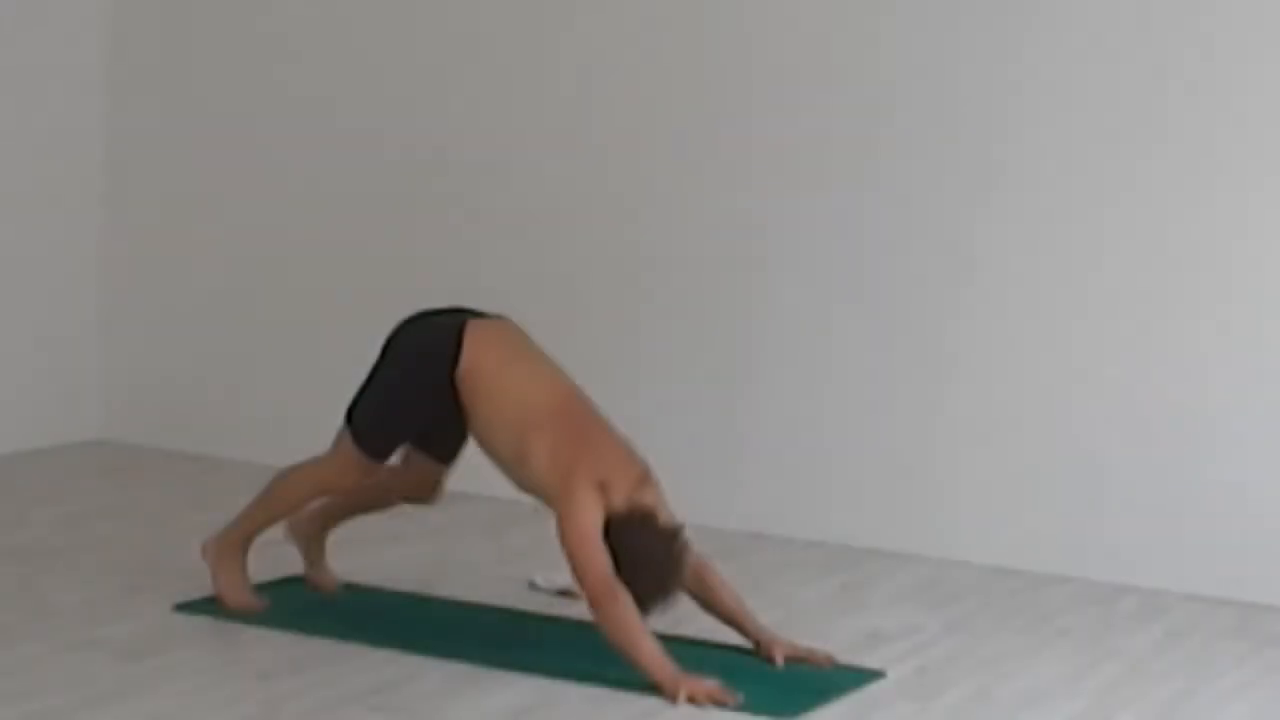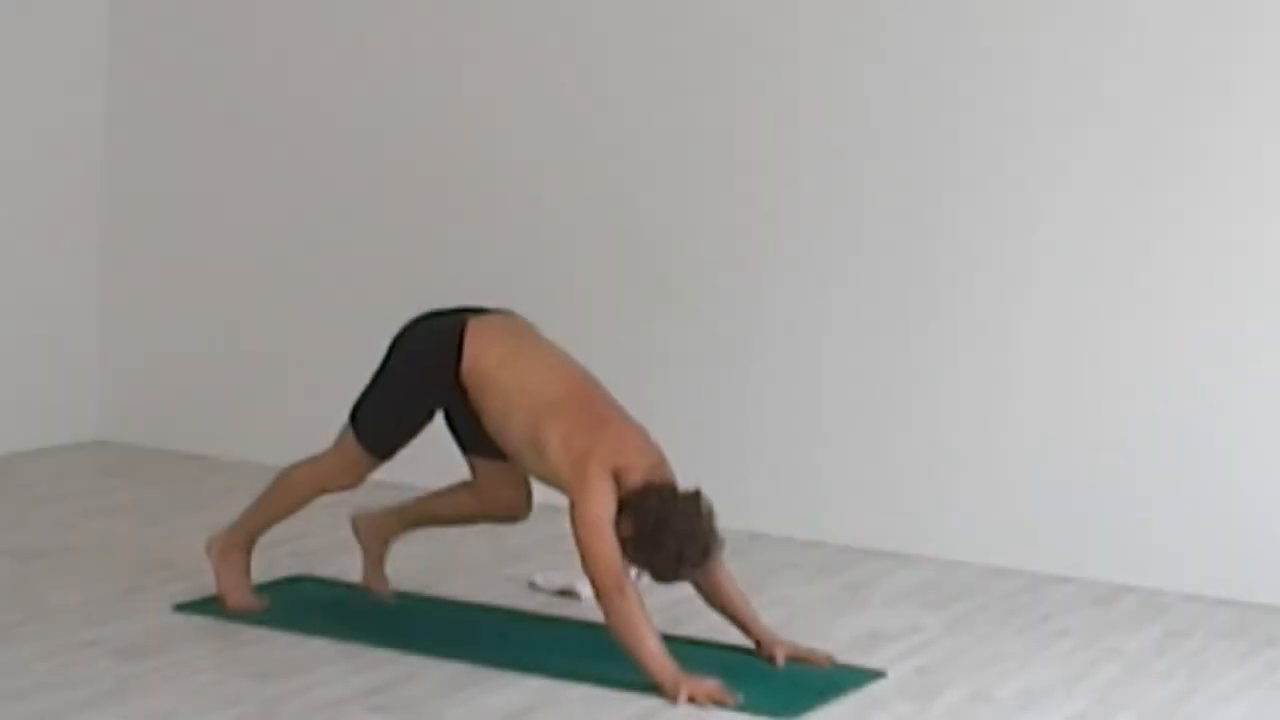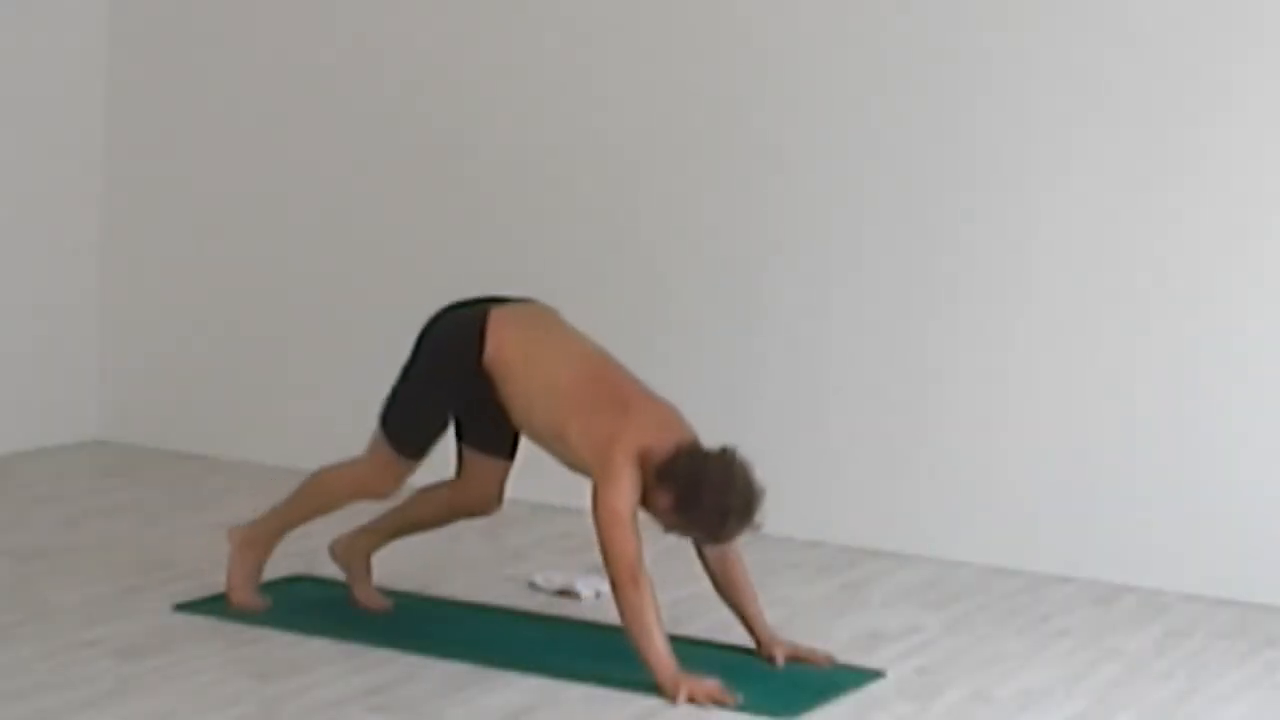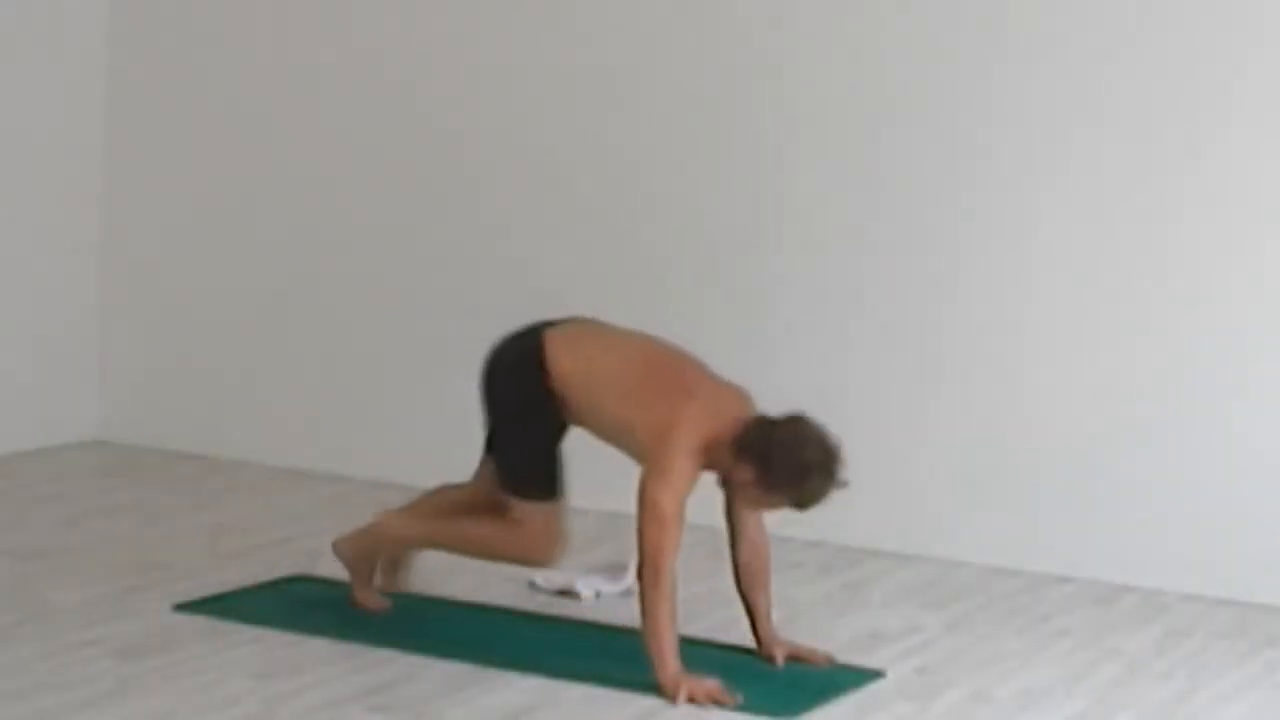
dt=0.5s
person 1, frame 1
left shoulder: (638, 488)
right shoulder: (583, 491)
left elbow: (692, 565)
right elbow: (604, 596)
left wrist: (763, 636)
right wrist: (671, 678)
left hip: (478, 345)
right hip: (437, 351)
left knee: (419, 485)
right knee: (344, 470)
left ankle: (312, 528)
right ankle: (228, 546)
person 1, frame 2
left shoulder: (652, 472)
right shoulder: (594, 477)
left elbow: (703, 557)
right elbow: (612, 588)
left wrist: (763, 636)
right wrist: (672, 679)
left hip: (487, 341)
right hip: (441, 349)
left knee: (508, 502)
right knee: (344, 468)
left ankle: (383, 527)
right ankle: (232, 545)
person 1, frame 3
left shoulder: (681, 447)
right shoulder: (622, 462)
left elbow: (718, 547)
right elbow: (628, 577)
left wrist: (765, 635)
right wrist: (671, 677)
left hip: (510, 332)
right hip: (465, 341)
left knee: (480, 495)
right knee: (381, 475)
left ankle: (358, 547)
right ankle: (255, 538)
person 1, frame 4
left shoulder: (746, 426)
right shoulder: (683, 447)
left elbow: (748, 537)
right elbow: (656, 566)
left wrist: (766, 636)
right wrist: (670, 676)
left hip: (557, 358)
right hip: (526, 370)
left knee: (492, 497)
right knee: (540, 544)
left ankle: (364, 546)
right ankle: (402, 536)
